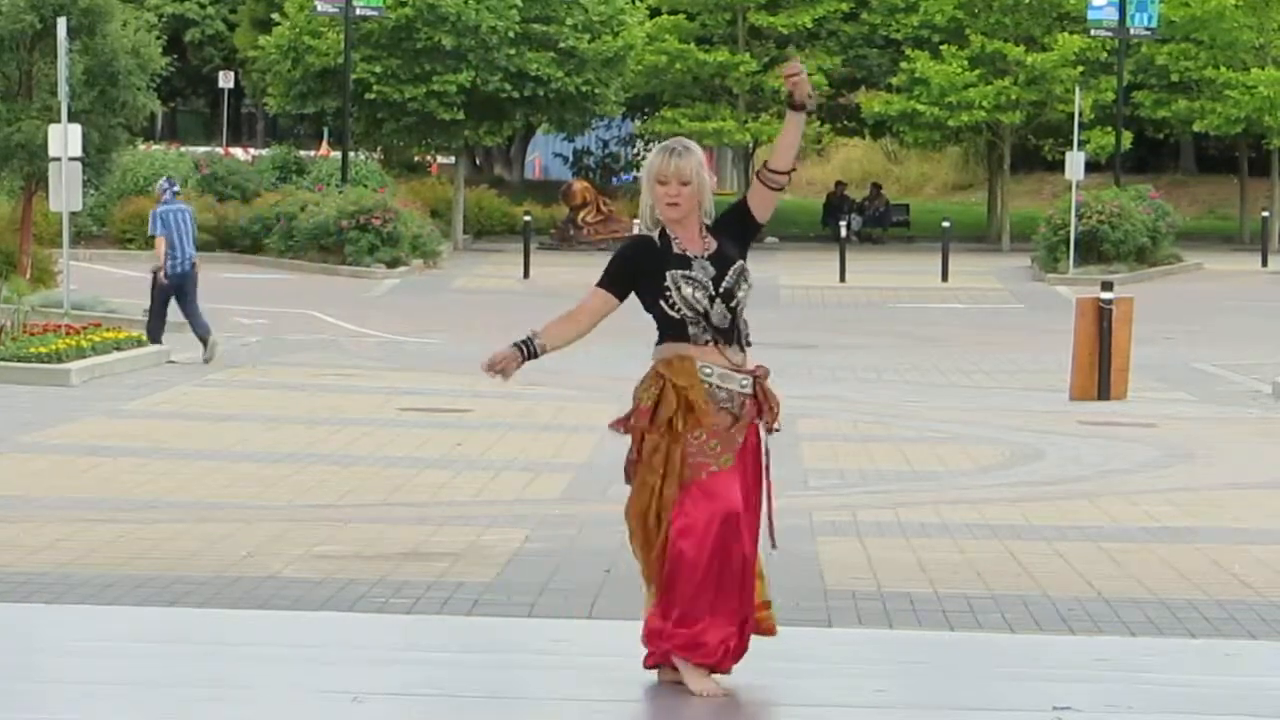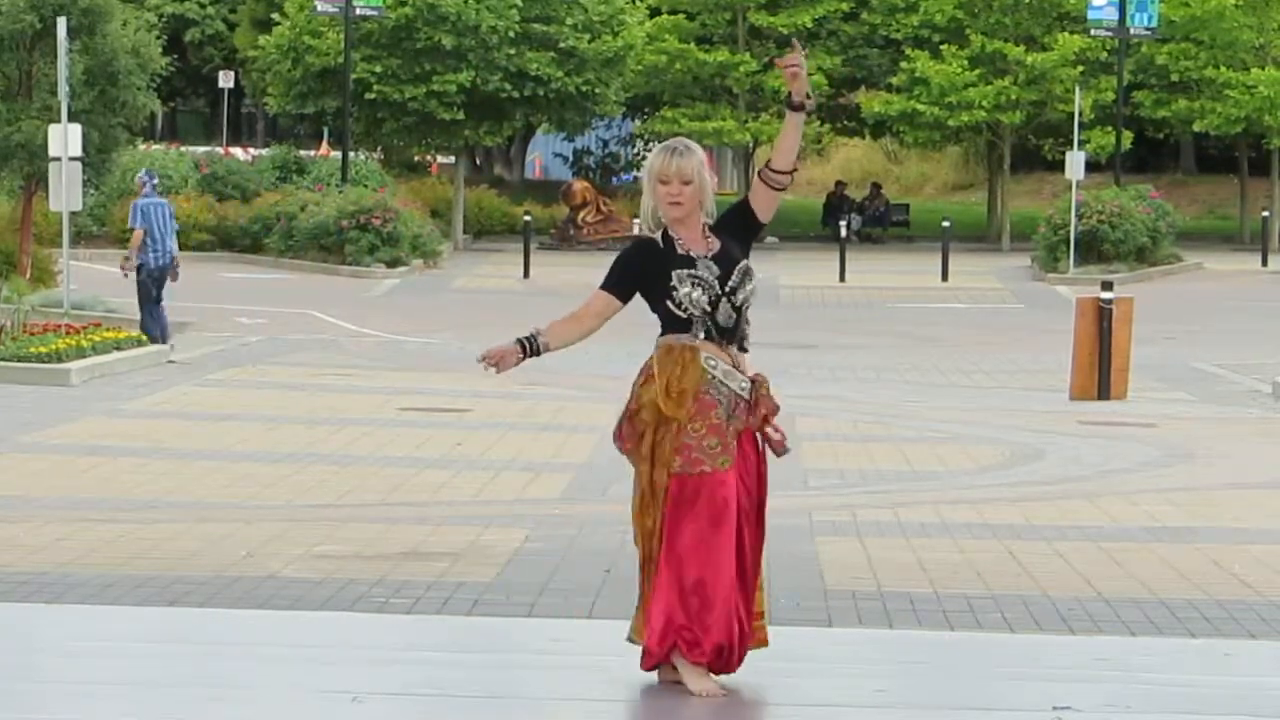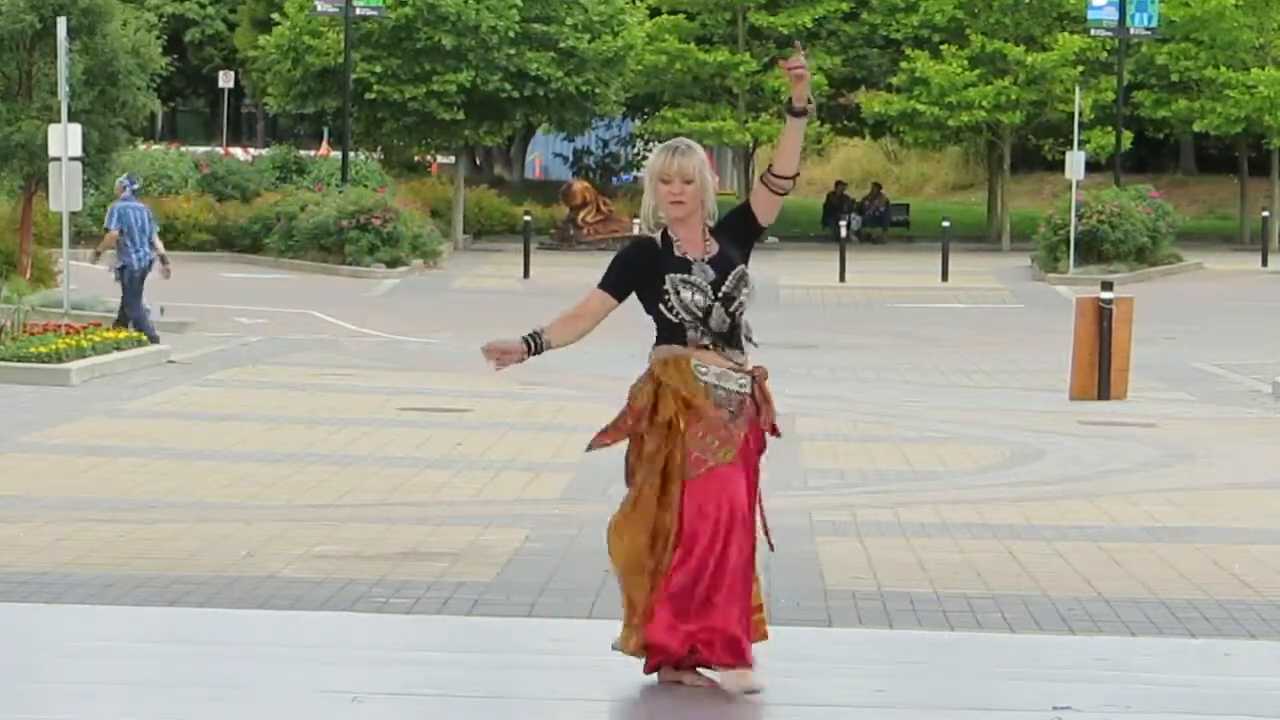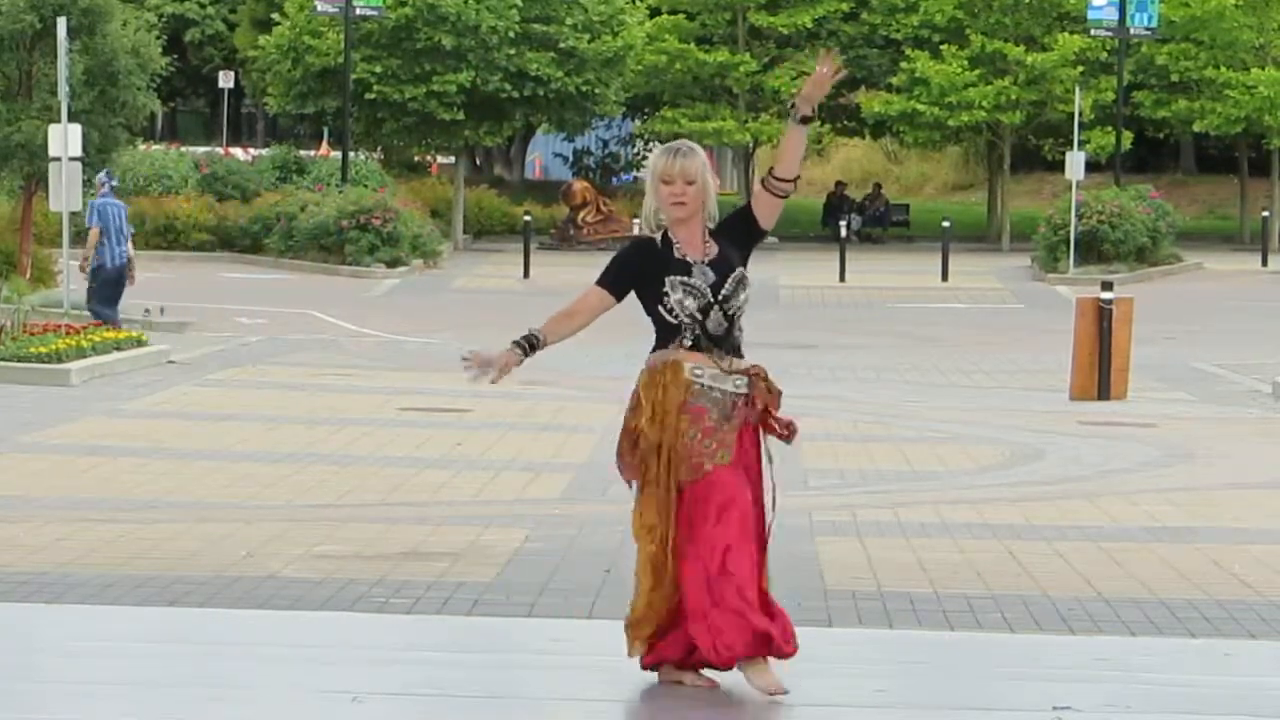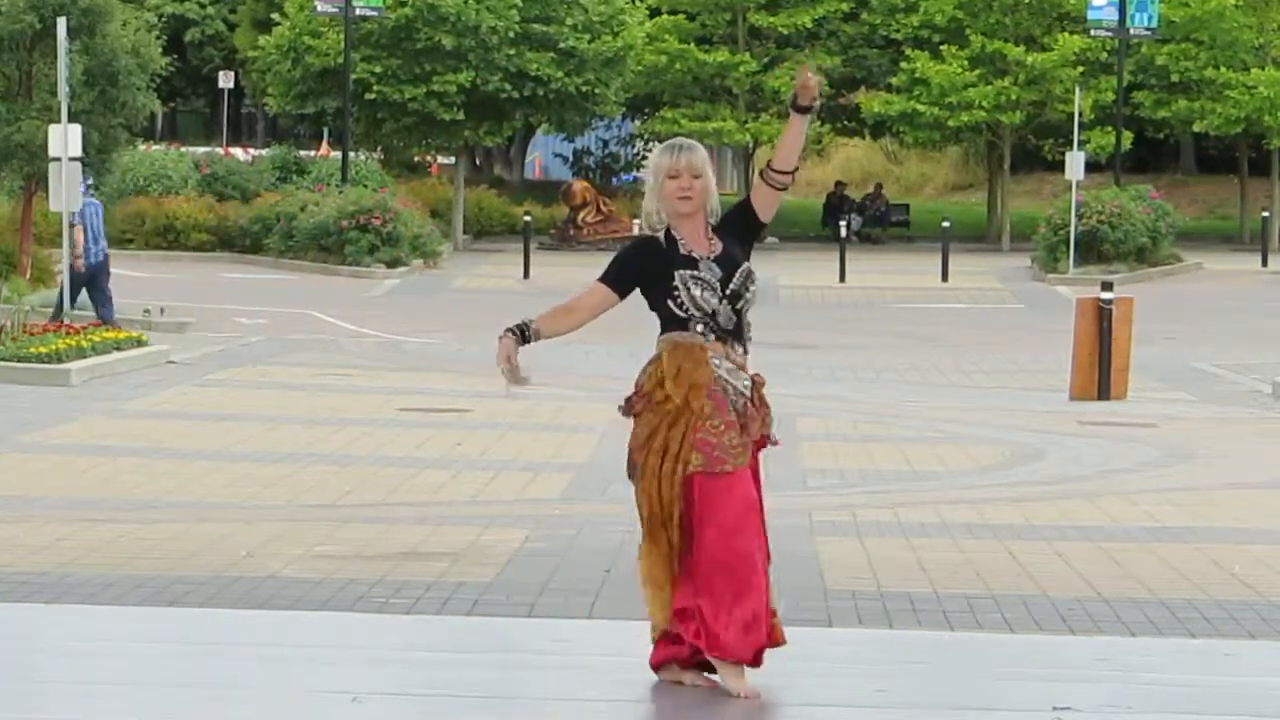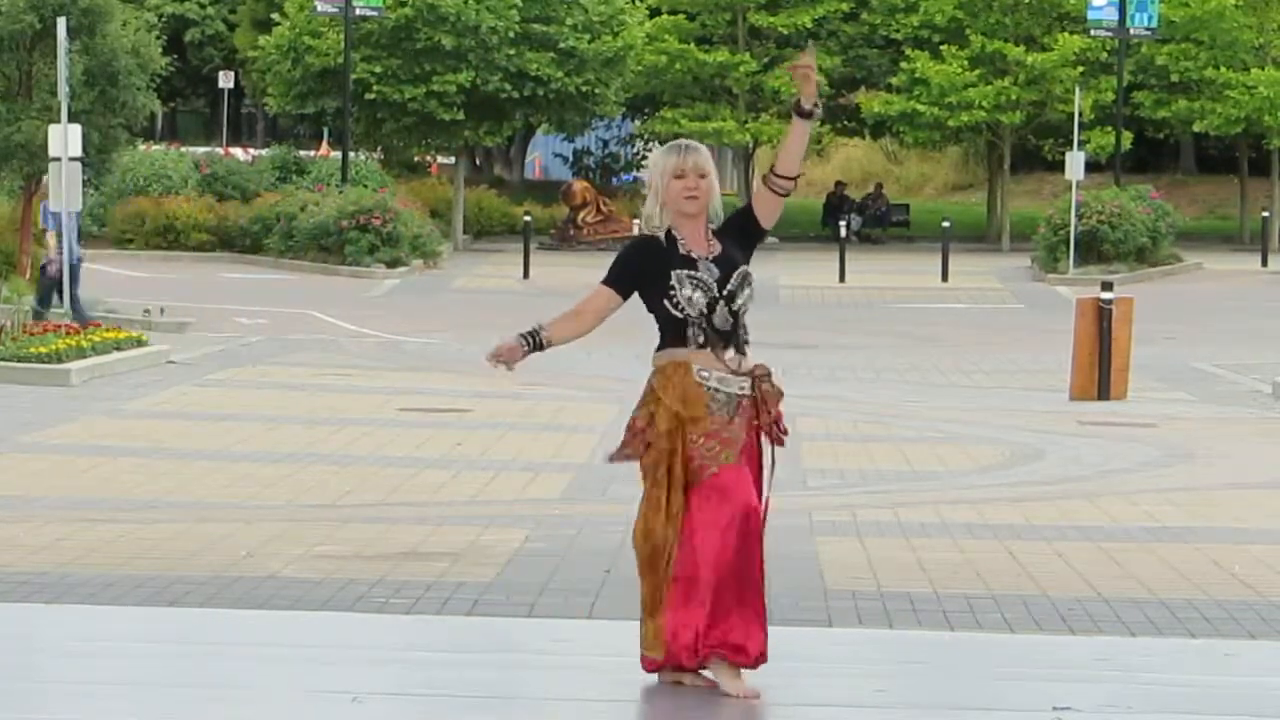
dt=0.2s
person 1, frame 1
left shoulder: (729, 233)
right shoulder: (640, 251)
left elbow: (775, 175)
right elbow: (584, 315)
left wrist: (798, 105)
right wrist: (523, 351)
left hip: (735, 400)
right hip: (683, 397)
left knee: (729, 522)
right knee: (704, 517)
left ankle: (675, 655)
right ankle: (687, 647)
person 1, frame 2
left shoulder: (732, 233)
right shoulder: (644, 252)
left elbow: (777, 174)
right elbow: (587, 317)
left wrist: (797, 100)
right wrist: (523, 348)
left hip: (734, 401)
right hip: (681, 393)
left knee: (731, 524)
right knee: (699, 515)
left ankle: (684, 649)
right ankle: (684, 647)
person 1, frame 3
left shoulder: (732, 235)
right shoulder: (642, 252)
left elbow: (780, 178)
right elbow: (584, 315)
left wrist: (798, 103)
right wrist: (527, 345)
left hip: (734, 400)
right hip: (680, 398)
left knee: (725, 523)
right knee: (704, 517)
left ankle: (676, 653)
right ankle: (716, 648)
person 1, frame 4
left shoulder: (732, 238)
right shoulder: (642, 254)
left elbow: (780, 182)
right elbow: (579, 311)
left wrist: (805, 106)
right wrist: (518, 349)
left hip: (733, 402)
right hip: (677, 401)
left knee: (734, 525)
right knee: (712, 520)
left ankle: (676, 654)
right ankle: (745, 646)
person 1, frame 5
left shoulder: (733, 235)
right shoulder: (644, 252)
left elbow: (778, 176)
right elbow: (582, 307)
left wrist: (802, 105)
right wrist: (518, 335)
left hip: (733, 396)
right hip: (684, 394)
left knee: (726, 522)
right knee: (722, 516)
left ankle: (680, 653)
right ankle: (721, 645)
person 1, frame 6
left shoulder: (734, 237)
right shoulder: (646, 252)
left elbow: (781, 180)
right elbow: (588, 313)
left wrist: (806, 103)
right wrist: (528, 342)
left hip: (737, 401)
right hip: (684, 400)
left knee: (721, 523)
right knee: (726, 513)
left ankle: (678, 656)
right ankle: (716, 646)
person 2, frame 1
left shoulder: (158, 212)
right shoulder: (186, 209)
left elbow: (160, 241)
left wrist: (159, 268)
left hip: (169, 268)
right hip: (188, 267)
left knee: (157, 311)
right knee: (191, 309)
right ankle: (208, 339)
person 2, frame 2
left shoulder: (139, 204)
right shoulder: (166, 204)
left elbow: (138, 234)
left wrist: (128, 258)
right wrist: (175, 263)
left hip: (148, 260)
right hip: (165, 260)
left knee: (147, 306)
right knee: (154, 302)
left ankle: (156, 345)
right ankle: (164, 338)
person 2, frame 3
left shoulder: (117, 207)
right shoulder: (144, 209)
left elbow: (113, 234)
right elbow: (155, 237)
left wrist: (98, 250)
right wrist: (164, 260)
left hip: (129, 262)
right hip: (145, 261)
left knee: (134, 306)
right knee: (129, 302)
left ankle: (153, 339)
person 2, frame 4
left shoulder: (96, 204)
right shoulder: (121, 206)
left elbow: (94, 232)
left wrist: (85, 258)
right wrist: (131, 266)
left hip: (104, 260)
right hip: (122, 260)
left knee: (93, 303)
right knee: (109, 304)
left ankle: (115, 327)
person 2, frame 5
right shoulder: (97, 204)
left elbow: (78, 229)
left wrist: (78, 255)
left hip: (83, 258)
right hip: (101, 257)
left knee: (66, 298)
right knee: (102, 301)
person 2, frame 6
left shoulder: (48, 205)
left elbow: (50, 234)
left wrist: (51, 260)
left hip: (57, 259)
right hip: (73, 259)
left knee: (43, 301)
right knee: (73, 301)
right ankle: (87, 326)
